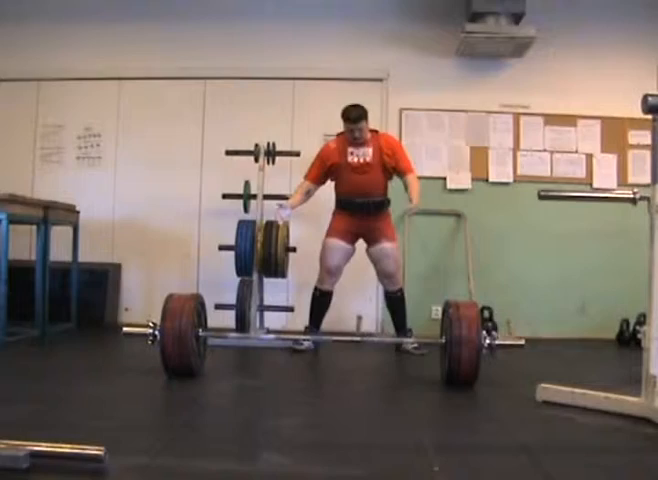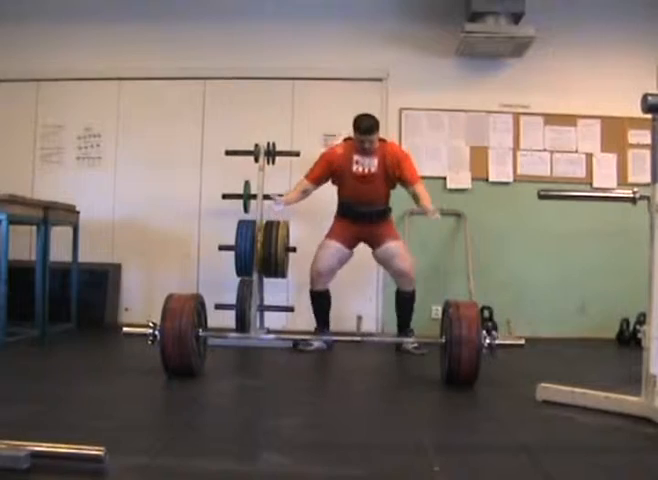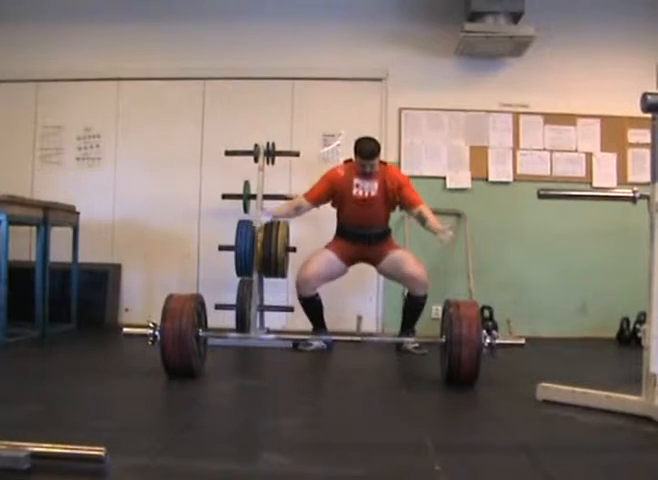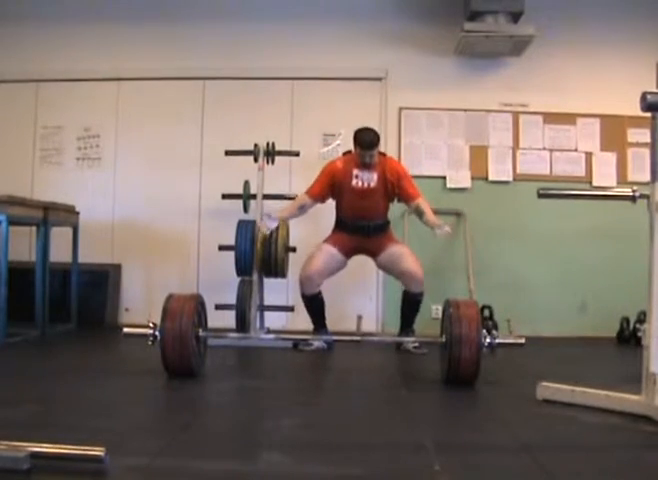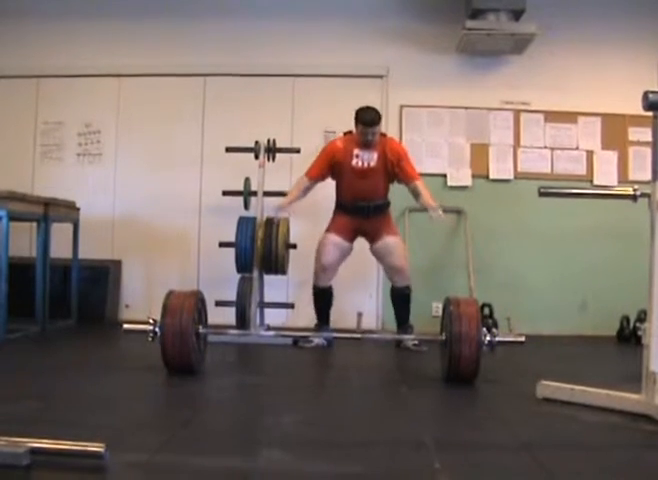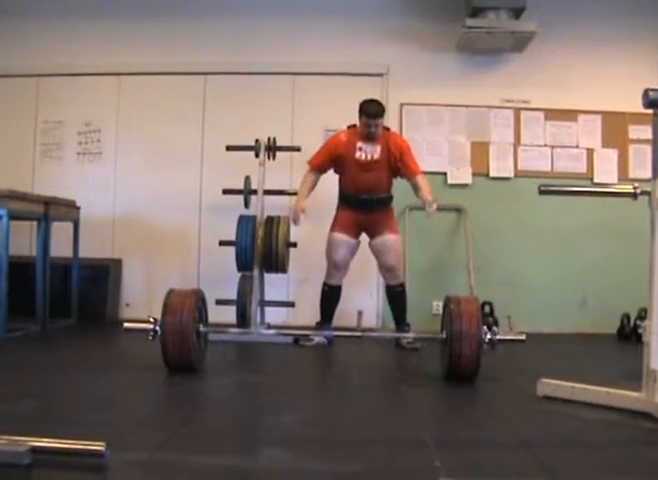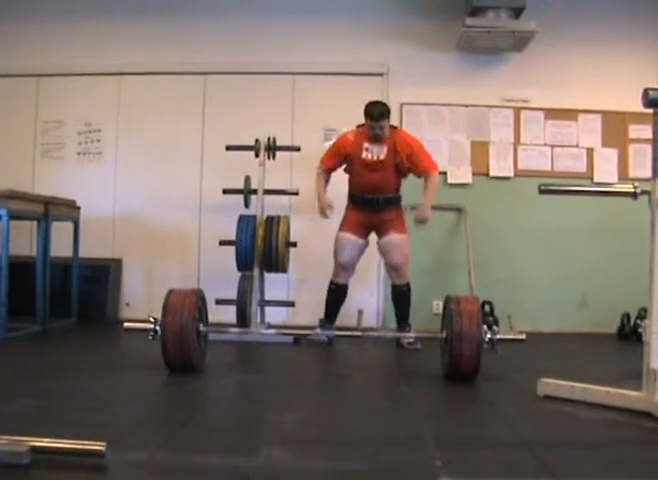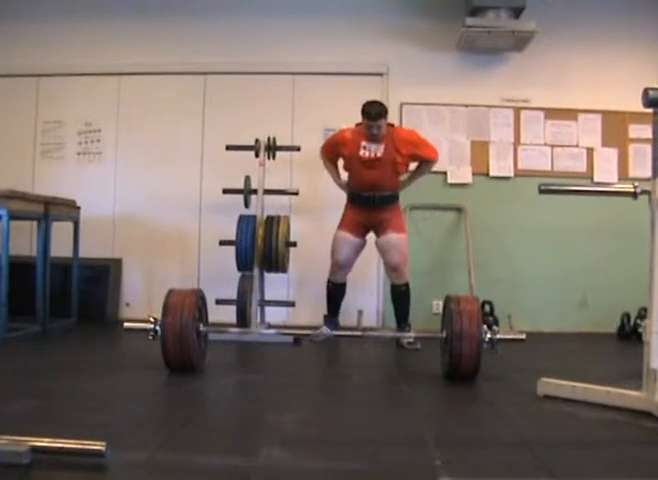
dt=0.2s
person 1, frame 1
left shoulder: (388, 144)
right shoulder: (331, 149)
left elbow: (408, 175)
right elbow: (310, 184)
left wrist: (413, 198)
right wrist: (290, 205)
left hip: (378, 217)
right hip: (344, 217)
left knee: (391, 277)
right knee: (327, 274)
left ankle: (404, 336)
right ankle: (311, 333)
person 1, frame 2
left shoulder: (394, 154)
right shoulder: (336, 154)
left elbow: (415, 185)
right elbow: (308, 184)
left wrist: (427, 206)
right wrist: (285, 200)
left hip: (380, 224)
right hip: (345, 223)
left knee: (406, 275)
right knee: (318, 274)
left ankle: (405, 335)
right ankle: (322, 334)
person 1, frame 3
left shoulder: (394, 177)
right shoulder: (337, 176)
left elbow: (418, 209)
right elbow: (304, 203)
left wrist: (438, 229)
right wrist: (274, 214)
left hip: (381, 243)
right hip: (345, 242)
left knee: (420, 280)
right knee: (305, 280)
left ankle: (406, 336)
right ankle: (321, 334)
person 1, frame 4
left shoulder: (393, 168)
right shoulder: (337, 168)
left elbow: (416, 201)
right elbow: (308, 199)
left wrist: (434, 223)
right wrist: (279, 218)
left hip: (380, 236)
right hip: (344, 234)
left knee: (415, 277)
right knee: (308, 277)
left ankle: (406, 335)
right ankle: (321, 334)
person 1, frame 5
left shoulder: (393, 149)
right shoulder: (337, 147)
left elbow: (414, 181)
right elbow: (310, 178)
left wrist: (430, 204)
right wrist: (287, 201)
left hip: (379, 218)
right hip: (345, 217)
left knee: (401, 271)
right knee: (323, 270)
left ankle: (405, 332)
right ankle: (323, 330)
person 1, frame 6
left shoulder: (396, 143)
right shoulder: (340, 140)
left elbow: (416, 176)
right elbow: (314, 170)
left wrist: (427, 197)
right wrist: (300, 200)
left hip: (381, 213)
right hip: (348, 211)
left knee: (392, 270)
right knee: (335, 269)
left ankle: (403, 330)
right ankle: (323, 330)
person 1, frame 7
left shoulder: (405, 142)
right shoulder: (348, 140)
left elbow: (431, 172)
right elbow: (324, 167)
left wrist: (426, 205)
right wrist: (321, 197)
left hip: (390, 212)
right hip: (356, 211)
left knee: (399, 269)
right knee: (342, 268)
left ankle: (404, 330)
right ankle: (326, 326)
person 1, frame 8
left shoulder: (404, 138)
right shoulder: (345, 138)
left elbow: (431, 157)
right elbow: (326, 153)
left wrist: (406, 182)
right wrist: (339, 181)
left hip: (388, 211)
right hip: (355, 209)
left knee: (397, 269)
right knee: (338, 266)
left ankle: (404, 329)
right ankle: (330, 322)
